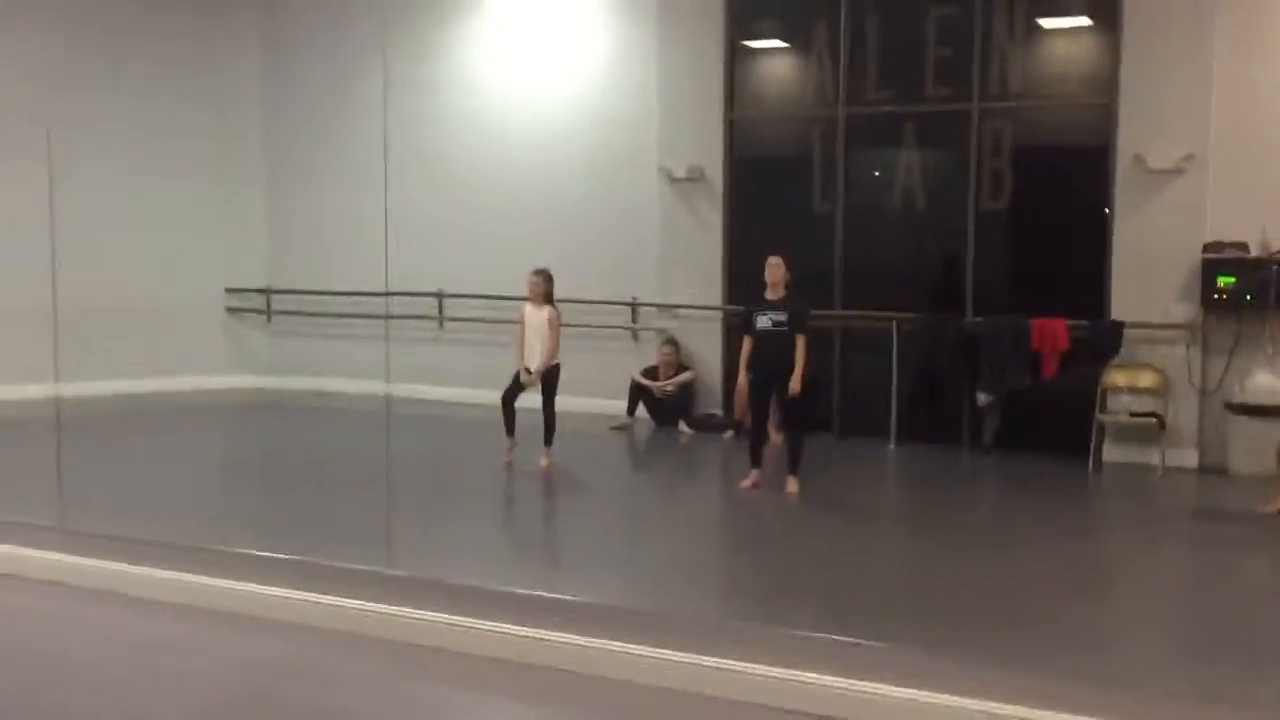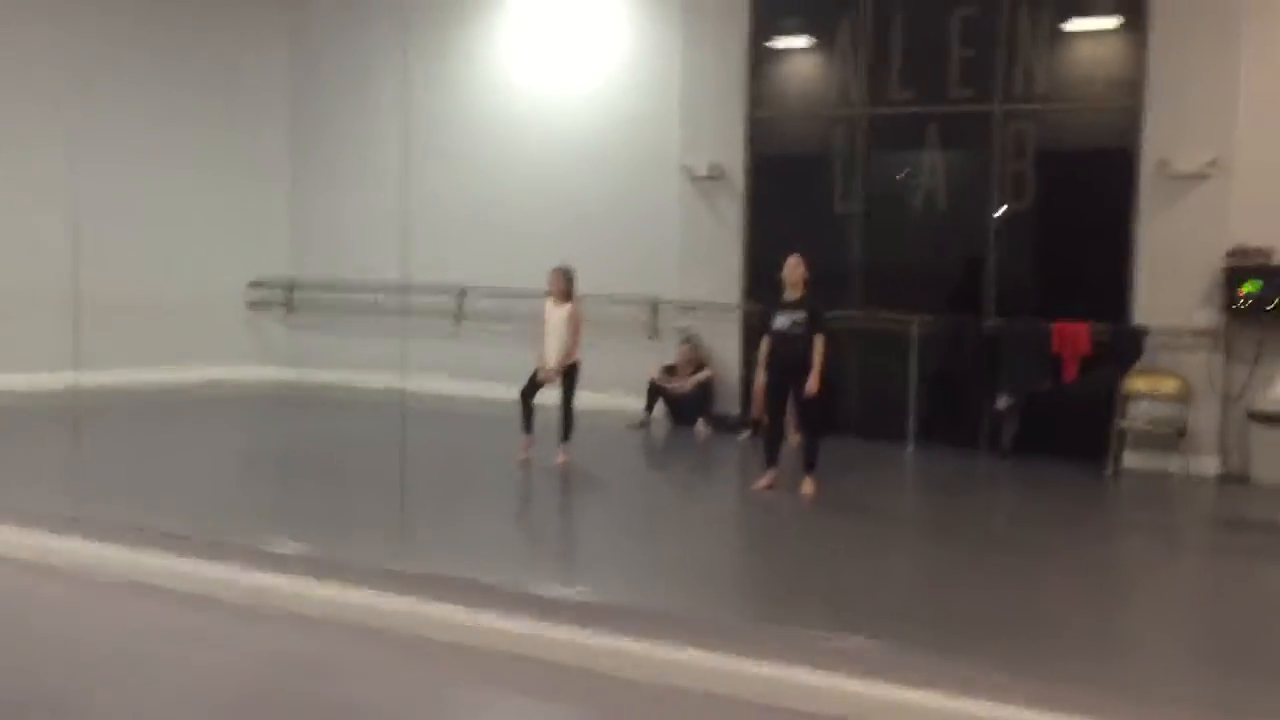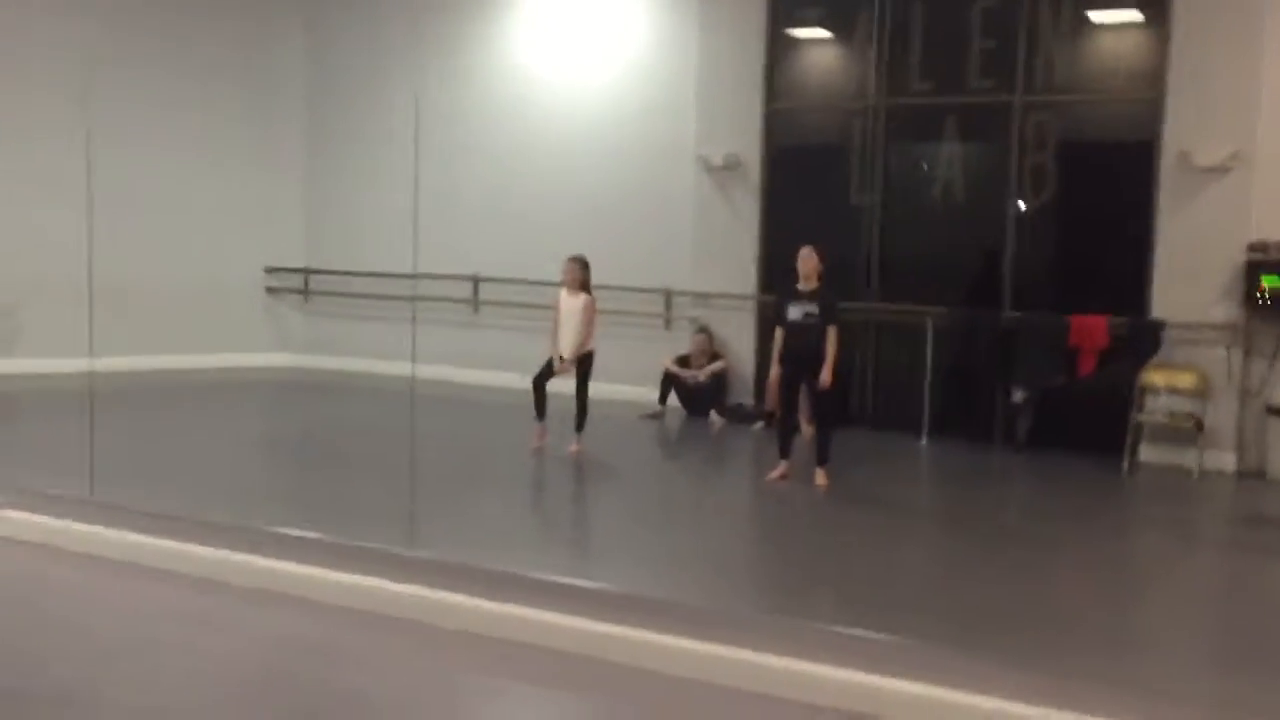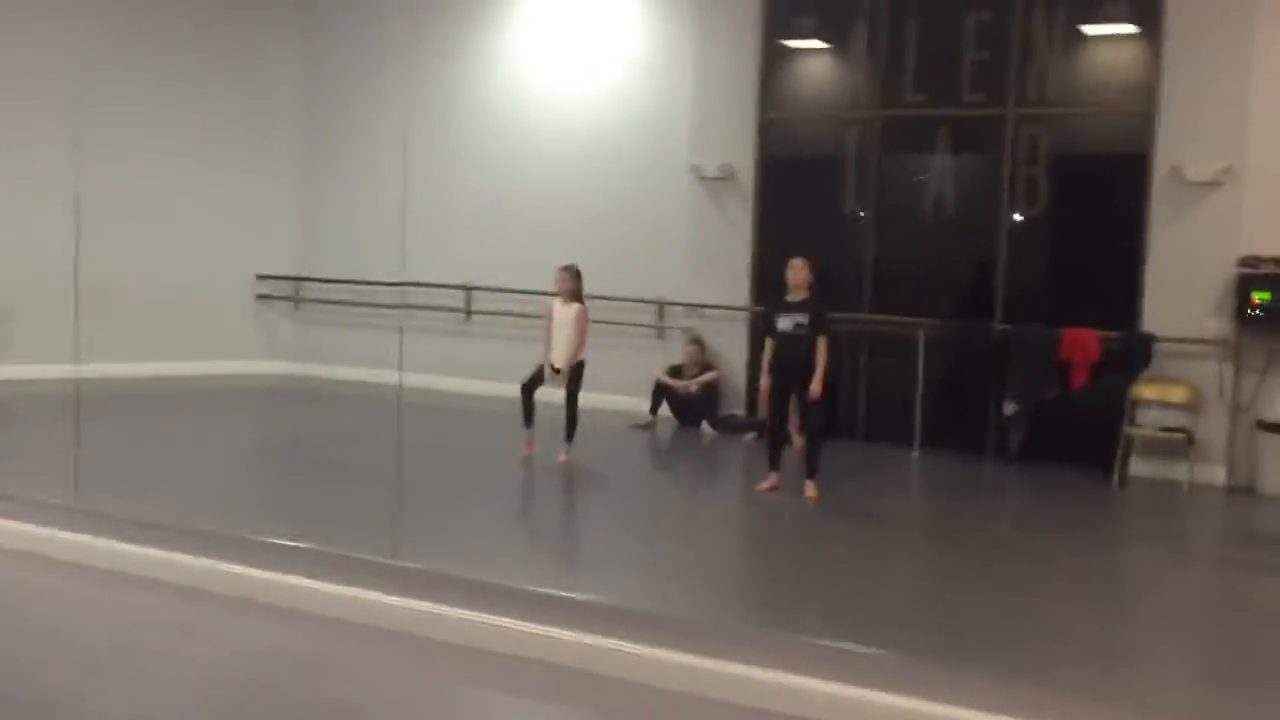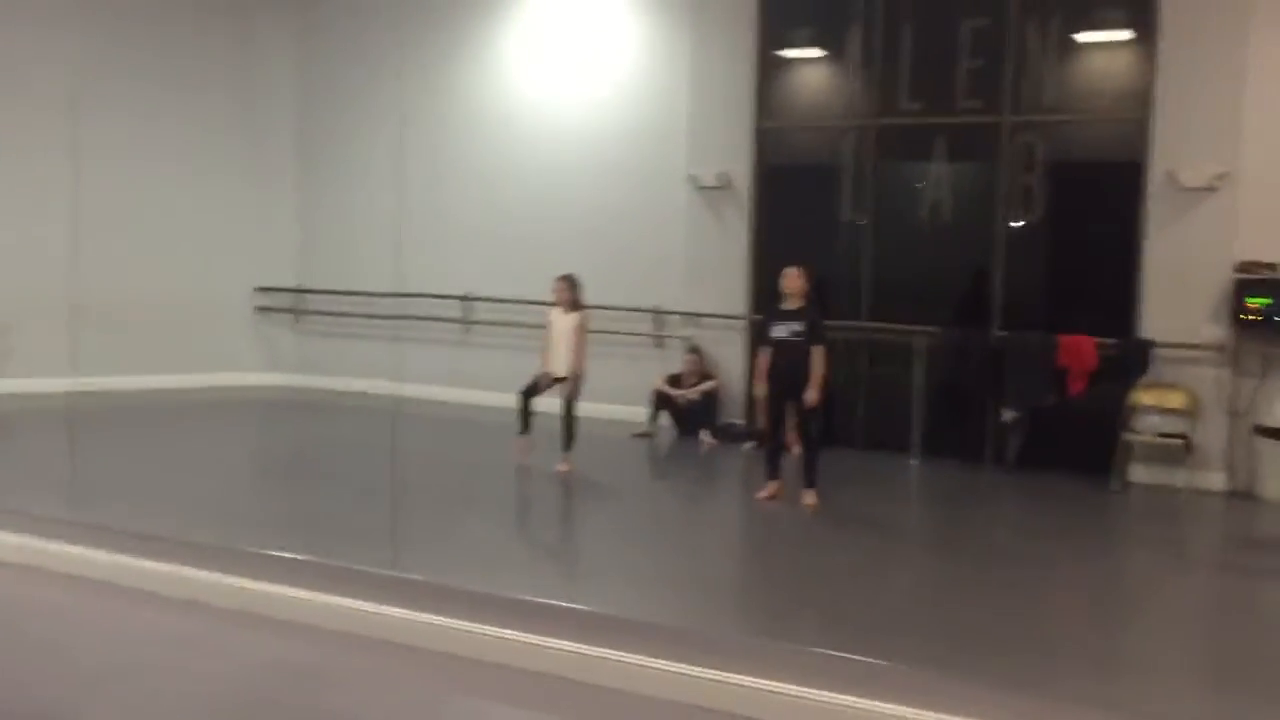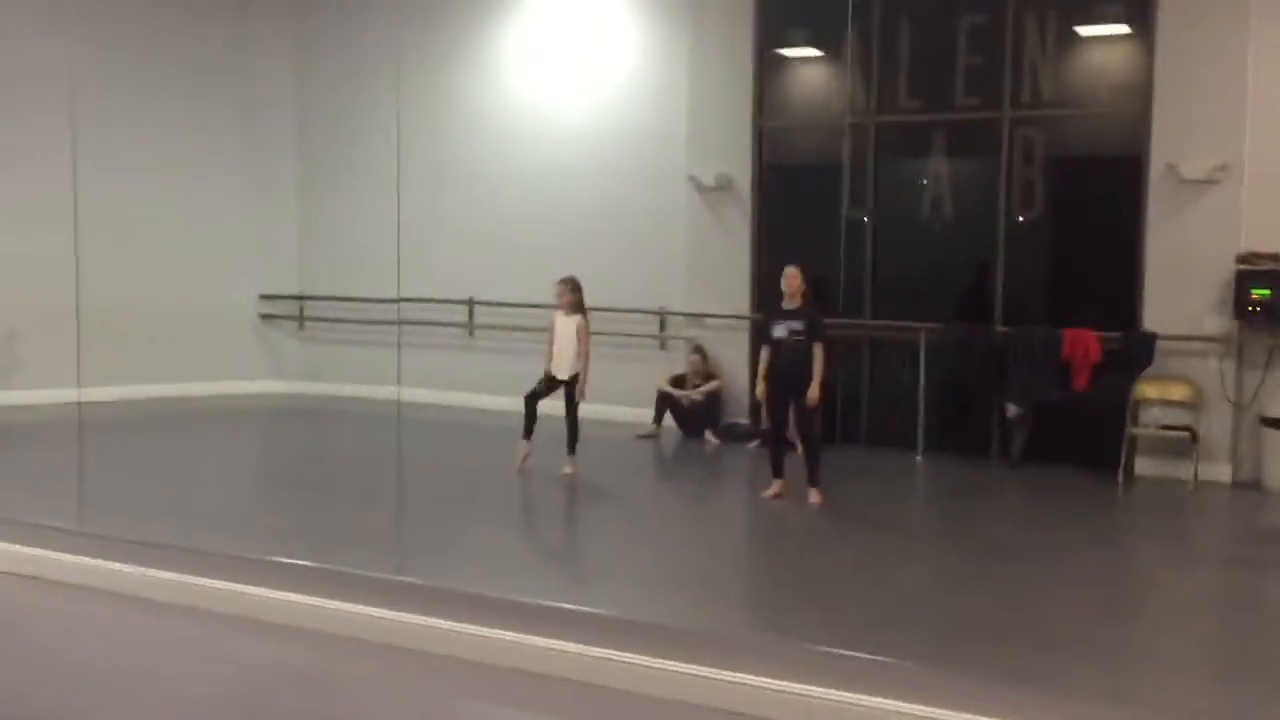
dt=0.1s
person 1, frame 1
left shoulder: (794, 306)
right shoulder: (755, 306)
left elbow: (800, 342)
right elbow: (747, 340)
left wrist: (797, 375)
right wrist: (742, 372)
left hip: (785, 373)
right hip: (759, 372)
left knee: (791, 423)
right knee: (757, 421)
left ankle: (792, 476)
right ankle: (754, 471)
person 1, frame 2
left shoulder: (811, 306)
right shoulder: (774, 306)
left elbow: (819, 342)
right elbow: (766, 340)
left wrist: (815, 376)
right wrist: (761, 371)
left hip: (803, 373)
right hip: (777, 372)
left knee: (808, 423)
right knee: (773, 421)
left ankle: (808, 476)
right ankle: (770, 471)
person 1, frame 3
left shoulder: (825, 298)
right shoulder: (787, 297)
left elbow: (832, 334)
right elbow: (779, 332)
left wrist: (828, 368)
right wrist: (774, 363)
left hip: (816, 365)
right hip: (790, 363)
left knee: (820, 416)
right knee: (785, 412)
left ankle: (821, 468)
right ankle: (783, 463)
person 1, frame 4
left shoulder: (815, 308)
right shoulder: (776, 308)
left elbow: (821, 345)
right elbow: (769, 342)
left wrist: (818, 378)
right wrist: (764, 374)
left hip: (806, 376)
right hip: (780, 374)
left knee: (810, 427)
right knee: (775, 423)
left ankle: (810, 480)
right ankle: (773, 474)
person 1, frame 5
left shoulder: (811, 316)
right shoulder: (772, 316)
left elbow: (818, 353)
right elbow: (765, 351)
left wrist: (815, 386)
right wrist: (760, 381)
left hip: (802, 384)
right hip: (776, 382)
left knee: (807, 434)
right knee: (773, 431)
left ankle: (809, 488)
right ankle: (773, 482)
person 1, frame 6
left shoulder: (810, 315)
right shoulder: (772, 316)
left elbow: (818, 351)
right elbow: (765, 350)
left wrist: (815, 384)
right wrist: (760, 381)
left hip: (802, 383)
right hip: (776, 382)
left knee: (806, 432)
right knee: (776, 431)
left ankle: (813, 487)
right ankle: (777, 481)
person 2, frame 1
left shoulder: (552, 313)
right shoulder: (525, 309)
left elbow: (553, 346)
right elbow: (520, 342)
left wrist: (538, 372)
right wrist: (523, 369)
left hip: (549, 367)
right hip: (528, 366)
left knee: (548, 407)
right knee: (507, 398)
left ankle: (546, 452)
right ankle: (510, 441)
person 2, frame 2
left shoulder: (572, 310)
right shoulder: (547, 306)
left elbow: (571, 344)
right elbow: (542, 339)
left wrist: (555, 369)
right wrist: (541, 367)
left hip: (567, 364)
right hip: (547, 363)
left knee: (566, 404)
right knee: (526, 394)
left ankle: (563, 449)
right ankle: (528, 438)
person 2, frame 3
left shoulder: (587, 300)
right shoulder: (561, 296)
left elbow: (586, 333)
right elbow: (555, 328)
left wrist: (570, 359)
right wrist: (556, 356)
left hip: (582, 354)
right hip: (562, 352)
left knee: (581, 394)
right knee: (538, 381)
left ankle: (577, 438)
right ankle: (541, 427)
person 2, frame 4
left shoulder: (579, 310)
right shoulder: (553, 305)
left elbow: (579, 343)
right elbow: (548, 337)
left wrist: (565, 371)
right wrist: (547, 366)
left hip: (574, 363)
right hip: (553, 361)
left knee: (571, 403)
right knee: (526, 388)
left ankle: (567, 448)
right ankle: (528, 433)
person 2, frame 5
left shoulder: (578, 319)
right shoulder: (553, 314)
left elbow: (579, 351)
right elbow: (547, 345)
left wrist: (572, 380)
right wrist: (545, 373)
left hip: (570, 373)
right hip: (552, 370)
left knee: (568, 413)
right knee: (525, 394)
left ankle: (565, 458)
right ankle: (524, 438)
person 2, frame 6
left shoulder: (580, 321)
right shoulder: (557, 317)
left elbow: (584, 354)
right elbow: (550, 347)
left wrist: (582, 382)
right wrist: (546, 373)
left hip: (573, 375)
right hip: (555, 373)
left knee: (571, 415)
right knee: (530, 399)
left ankle: (571, 460)
right ankle: (526, 444)
